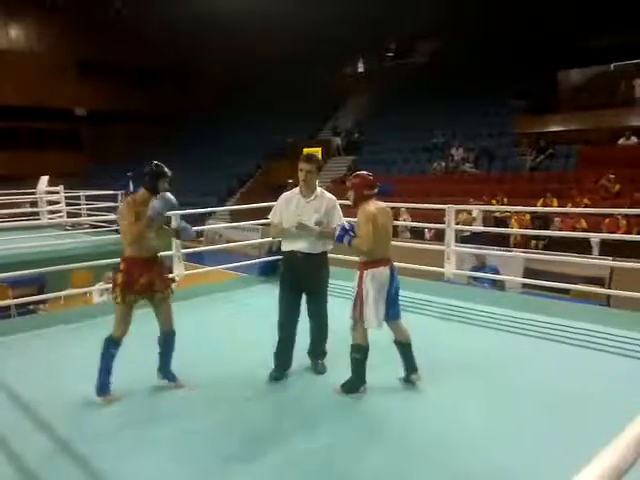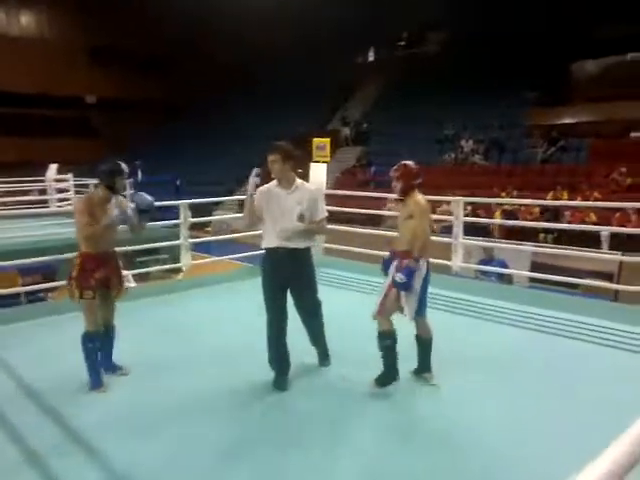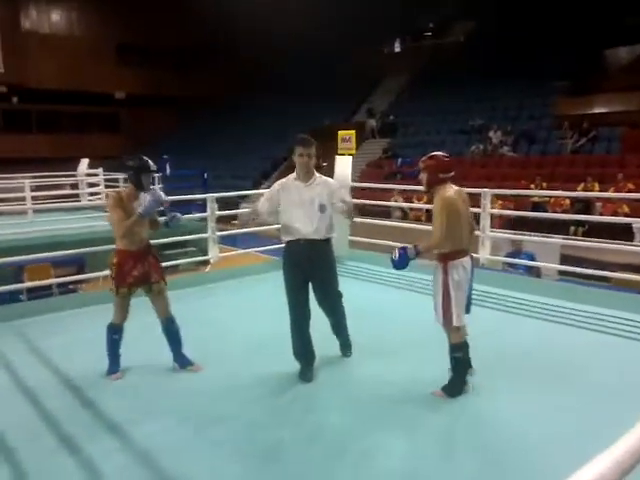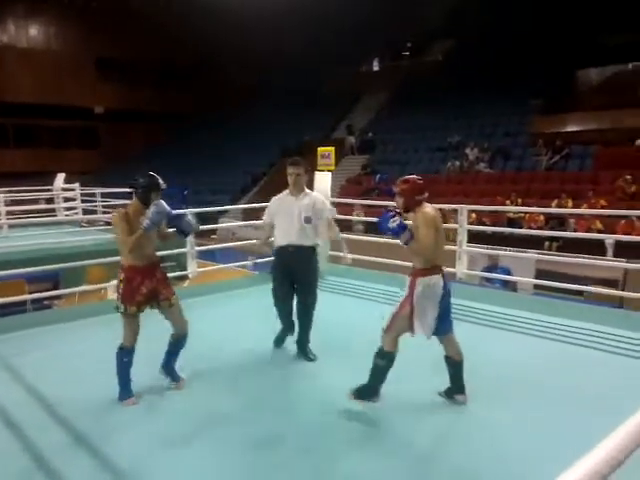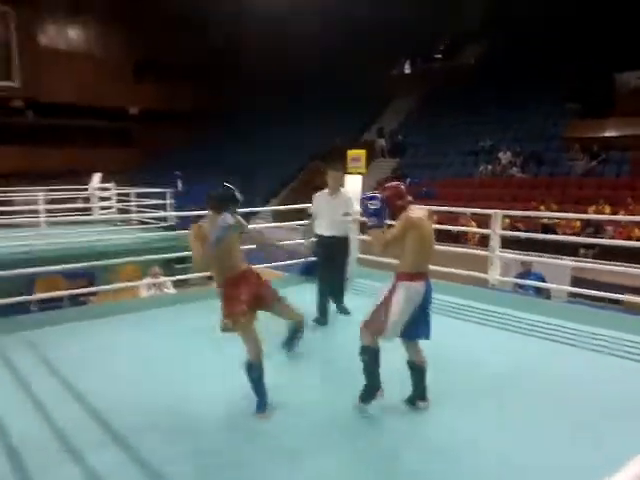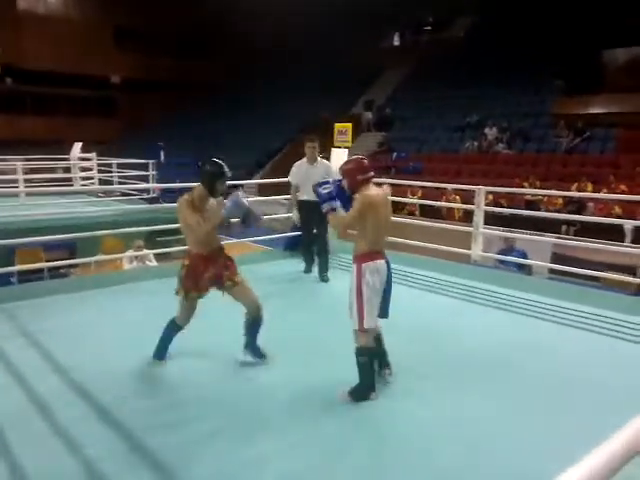
dt=0.7s
person 1, frame 1
left shoulder: (365, 211)
right shoulder: (384, 209)
left elbow: (365, 246)
left wrist: (346, 237)
right wrist: (355, 232)
left hip: (372, 273)
right hip: (387, 268)
left knee: (359, 327)
right knee: (394, 322)
left ankle: (357, 380)
right ankle: (411, 371)
person 1, frame 2
left shoulder: (416, 203)
right shoulder: (411, 202)
left elbow: (424, 238)
left wrist: (411, 265)
right wrist: (394, 254)
left hip: (408, 265)
right hip: (409, 263)
left knee: (382, 315)
right knee: (419, 317)
left ankle: (390, 370)
right ankle: (425, 368)
person 1, frame 3
left shoulder: (443, 197)
right shoulder: (459, 193)
left elbow: (438, 239)
right elbow: (472, 228)
left wrist: (412, 251)
left hip: (450, 264)
right hip: (463, 259)
left knee: (452, 325)
right knee: (455, 320)
left ankle: (458, 381)
right ankle: (464, 364)
person 1, frame 4
left shoulder: (424, 215)
right shoulder: (430, 211)
left elbow: (427, 250)
left wrist: (404, 233)
right wrist: (405, 226)
left hip: (424, 282)
right hip: (438, 279)
left knee: (391, 334)
right knee: (446, 336)
left ankle: (371, 390)
right ankle: (457, 390)
person 1, frame 5
left shoulder: (409, 219)
right shoulder: (421, 214)
left elbow: (381, 245)
left wrist: (372, 218)
right wrist: (379, 220)
left hip: (407, 284)
right hip: (422, 284)
left knee: (369, 330)
right knee: (411, 341)
left ankle: (372, 386)
right ankle: (419, 396)
person 1, frame 6
left shoulder: (365, 198)
right shoulder: (381, 192)
left elbow: (340, 228)
left wrist: (328, 201)
right wrist: (345, 200)
left hip: (367, 265)
right hip: (379, 261)
left knee: (362, 328)
right knee: (367, 321)
left ankle: (366, 386)
right ankle: (383, 366)
person 2, frame 1
left shoulder: (156, 203)
right shoulder: (128, 205)
right elbow: (131, 238)
left wrist: (177, 232)
right wrist: (151, 215)
left hip: (155, 265)
right hip: (132, 268)
left knee: (168, 325)
right knee: (120, 330)
left ankle: (164, 370)
right ankle: (102, 383)
person 2, frame 2
left shoulder: (119, 202)
right shoulder: (85, 202)
left elbow: (137, 230)
right elbow: (84, 236)
left wrist: (142, 212)
right wrist: (109, 221)
left hip: (110, 261)
right hip: (88, 264)
left knee: (108, 319)
right knee: (93, 323)
left ankle: (106, 362)
right ankle: (95, 375)
person 2, frame 3
left shoulder: (146, 196)
right shoulder: (115, 199)
right elbow: (121, 232)
left wrist: (167, 222)
right wrist: (143, 211)
left hip: (147, 256)
right hip: (126, 261)
left knee: (165, 313)
right knee: (120, 317)
left ankle: (179, 357)
right ankle: (113, 363)
person 2, frame 4
left shoulder: (153, 214)
right shoulder: (121, 216)
left elbow: (163, 237)
right elbow: (128, 248)
left wrist: (181, 230)
right wrist: (148, 224)
left hip: (156, 273)
right hip: (133, 278)
left knee: (181, 326)
right knee: (130, 339)
left ankle: (168, 367)
right ankle: (124, 389)
person 2, frame 5
left shoulder: (234, 220)
right shoulder: (198, 230)
left elbow: (252, 235)
right elbow: (200, 265)
right wrist: (214, 239)
left hip: (251, 278)
right hip: (231, 289)
left knee: (297, 319)
right knee: (255, 351)
left ankle: (288, 343)
right ankle: (261, 400)
person 2, frame 6
left shoulder: (215, 199)
right shoulder: (186, 203)
right elbow: (201, 234)
right wrist: (223, 213)
left hip: (220, 257)
right hip: (197, 262)
left knee: (254, 305)
right knee: (184, 317)
left ankle: (251, 346)
right ankle: (161, 349)
person 3, frame 1
left shoulder: (328, 201)
right shoulder: (286, 199)
left elbow: (336, 232)
right elbow: (273, 231)
left wrist: (314, 230)
right wrist: (289, 228)
left hip: (316, 261)
right hip: (291, 260)
left knee: (317, 312)
right knee: (286, 314)
left ankle: (317, 355)
right ankle: (282, 362)
person 3, frame 2
left shoulder: (310, 192)
right shoulder: (264, 192)
left elbow: (322, 226)
right elbow: (249, 222)
left wrist: (299, 228)
right wrist: (250, 192)
left hip: (300, 257)
right hip: (273, 258)
left knee: (310, 309)
right knee: (275, 317)
left ankle: (322, 349)
right ankle: (281, 370)
person 3, frame 3
left shoulder: (329, 185)
right shoulder: (281, 187)
left elbow: (349, 215)
right elbow: (259, 213)
left wrist: (348, 203)
right wrist: (259, 210)
left hip: (321, 249)
right hip: (294, 251)
left knee: (332, 301)
right knee: (298, 310)
left ankle: (344, 339)
right ankle: (306, 361)
person 3, frame 4
left shoulder: (316, 201)
right shoulder: (277, 201)
left elbow: (330, 225)
right elbow: (268, 229)
left wrist: (343, 247)
left hip: (306, 254)
right hip: (282, 253)
left knee: (306, 302)
right knee: (281, 299)
left ankle: (303, 345)
right ankle: (286, 327)
person 3, frame 5
left shoulder: (347, 198)
right shoulder: (319, 197)
left elbow: (351, 219)
right elbow: (314, 218)
left hip: (341, 241)
right hip: (323, 241)
left knee: (339, 276)
right knee: (324, 278)
left ankle: (339, 303)
right ankle: (322, 313)
person 3, frame 6
left shoulder: (326, 166)
right shoulder: (298, 166)
right elbow: (294, 190)
right wrist: (295, 210)
left hip: (321, 204)
right hip: (304, 204)
left knee: (322, 238)
right knee: (306, 236)
left ankle: (323, 271)
right ankle: (309, 263)
